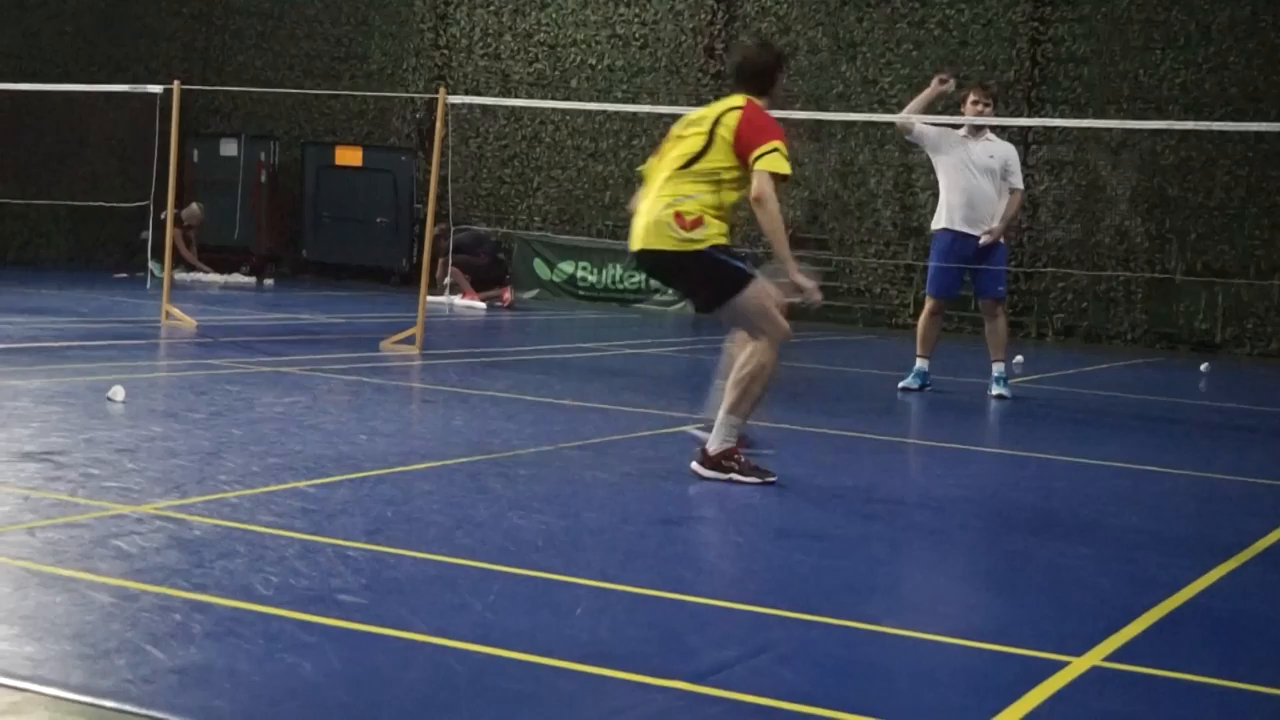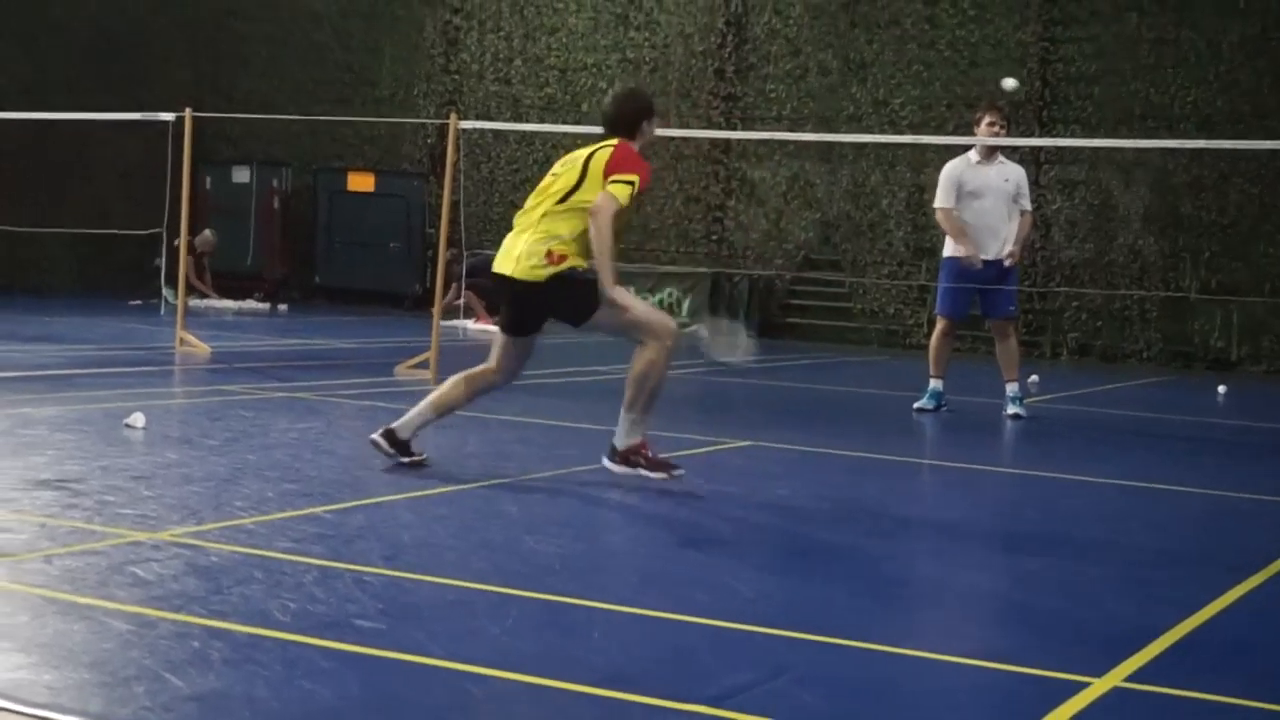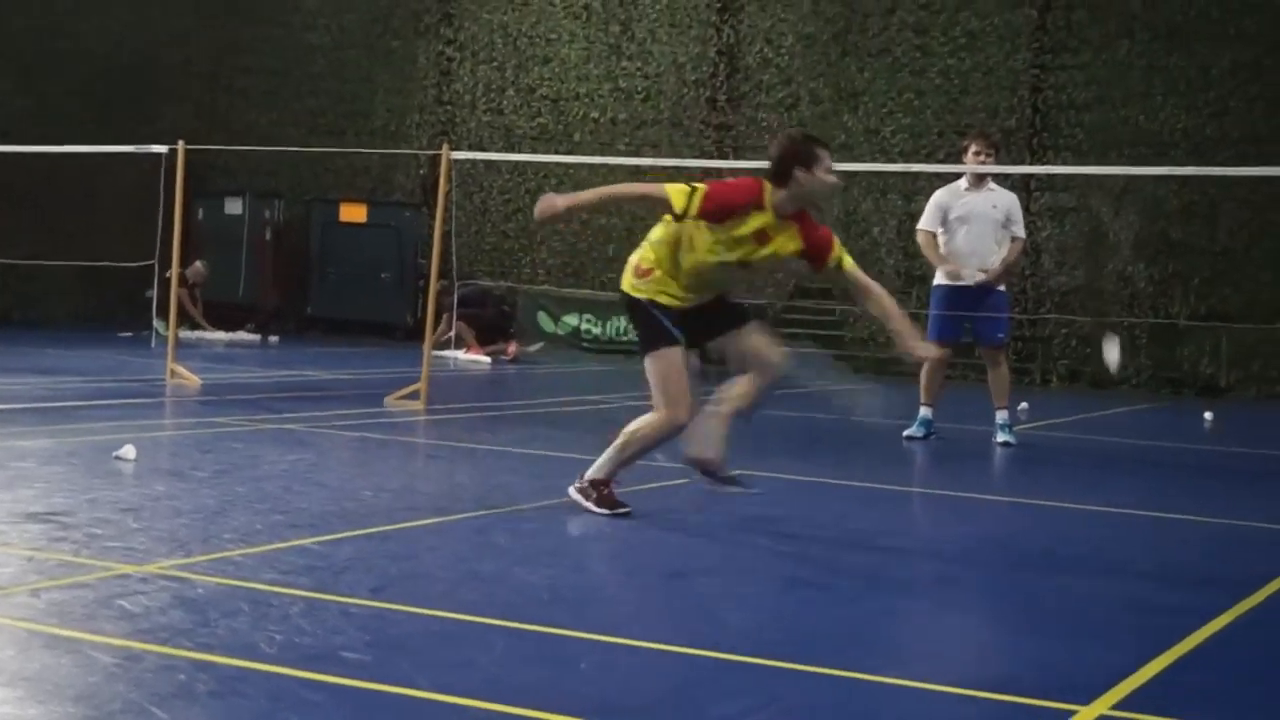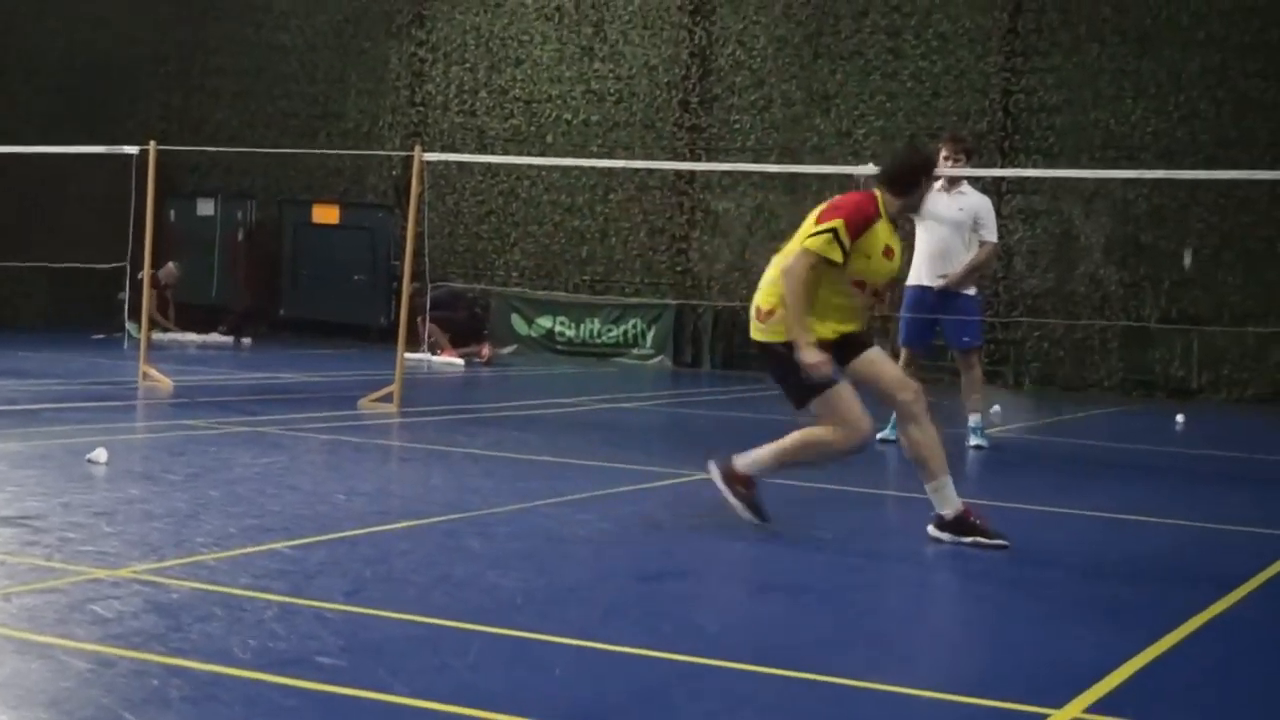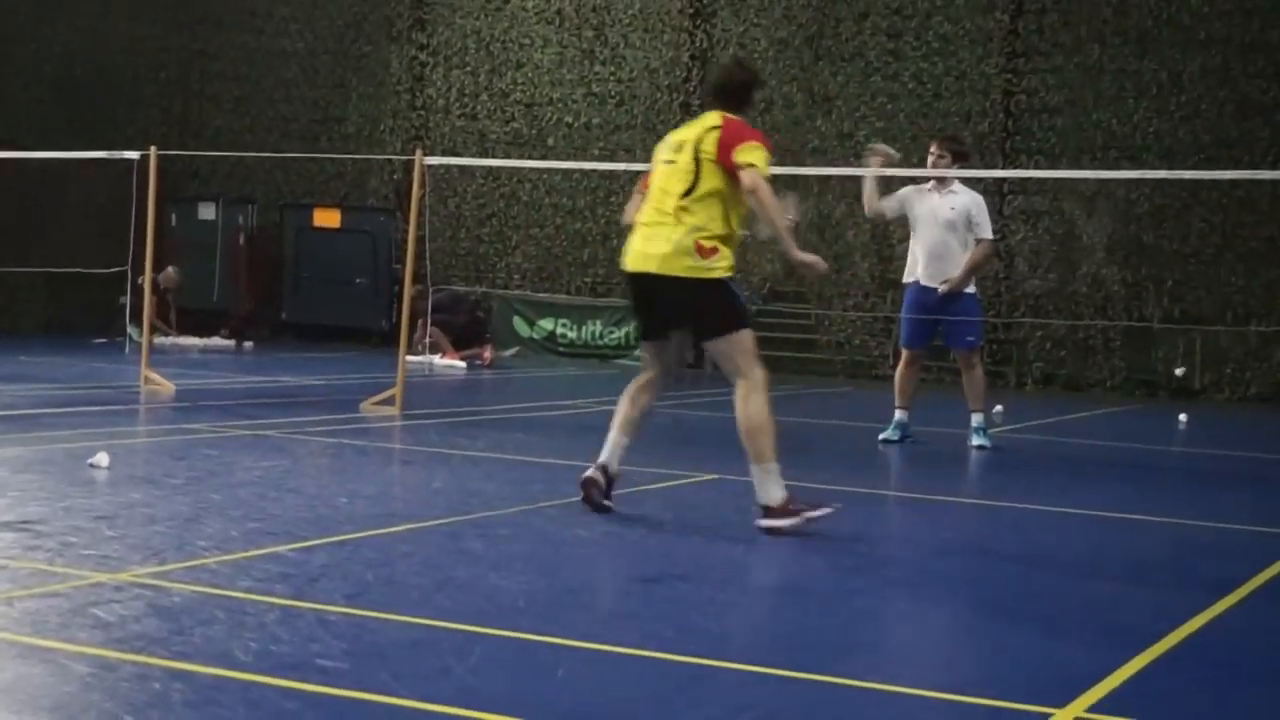
dt=0.4s
person 1, frame 1
left shoulder: (694, 120)
right shoulder: (760, 123)
left elbow: (642, 195)
right elbow: (762, 195)
right wrist: (791, 270)
left hip: (648, 239)
right hip: (686, 238)
left knee: (752, 322)
right knee: (774, 332)
left ankle: (727, 426)
right ankle: (718, 452)
person 1, frame 2
left shoulder: (581, 159)
right shoulder: (627, 162)
right elbow: (600, 213)
left wrist: (611, 293)
right wrist: (609, 285)
left hip: (515, 264)
right hip: (550, 267)
left knee: (497, 370)
right knee: (662, 333)
left ankle: (397, 432)
right ankle: (628, 444)
person 1, frame 3
left shoulder: (808, 231)
right shoulder: (737, 197)
left elbow: (864, 286)
right elbow: (647, 191)
left wrist: (914, 342)
right wrist: (569, 201)
left hip: (702, 293)
right hip: (653, 288)
left knee: (769, 363)
right knee: (675, 414)
left ankle: (704, 450)
right ankle: (593, 481)
person 1, frame 4
left shoulder: (889, 242)
right shoulder: (857, 210)
right elbow: (797, 265)
right wrist: (802, 344)
left hip: (829, 330)
right hip: (787, 330)
left knee: (910, 401)
right knee: (851, 432)
left ankle: (952, 514)
right ankle: (740, 469)
person 1, frame 5
left shoulder: (674, 138)
right shoulder: (740, 133)
left elbow: (633, 213)
right elbow: (757, 186)
right wrist: (794, 251)
left hip: (642, 265)
right hip: (697, 269)
left knee: (655, 373)
right knee: (750, 379)
left ankle: (602, 469)
right ankle: (774, 502)
person 2, frame 1
left shoulder: (1006, 150)
right shoulder: (943, 139)
left elbow: (1016, 193)
right elbow: (903, 122)
left wrist: (1001, 226)
right wrist: (932, 92)
left hip: (989, 240)
right hip: (950, 236)
left knee: (993, 308)
right knee: (934, 304)
left ankle: (998, 376)
right ankle: (921, 370)
person 2, frame 2
left shoulder: (1016, 172)
right shoulder: (956, 168)
left elbow: (1025, 213)
right elbow: (942, 213)
left wrist: (1018, 247)
right wrist: (966, 246)
left hip: (1001, 263)
right hip: (961, 260)
left knee: (1004, 327)
right knee: (945, 325)
left ankle: (1013, 395)
right ankle: (935, 390)
person 2, frame 3
left shoulder: (1007, 199)
right shoulder: (945, 195)
left elbow: (1018, 240)
right elbow: (924, 235)
left wrist: (1001, 269)
right wrist: (944, 264)
left hip: (991, 289)
right hip: (949, 287)
left knee: (995, 355)
right knee: (936, 352)
left ankle: (1002, 423)
right ankle: (925, 418)
person 2, frame 4
left shoulder: (979, 202)
right shoulder: (922, 193)
left elbow: (989, 248)
left wrist: (961, 275)
left hip: (960, 293)
right hip: (919, 288)
left knee: (968, 358)
right knee: (908, 355)
left ankle: (975, 426)
right ankle: (897, 421)
person 2, frame 5
left shoulder: (972, 200)
right shoulder: (913, 194)
left elbow: (986, 244)
right elbow: (872, 209)
left wrist: (962, 276)
right wrist: (873, 170)
left hip: (959, 293)
right hip: (919, 289)
left knee: (969, 358)
right knee: (910, 355)
left ankle: (977, 426)
right ankle: (900, 421)
